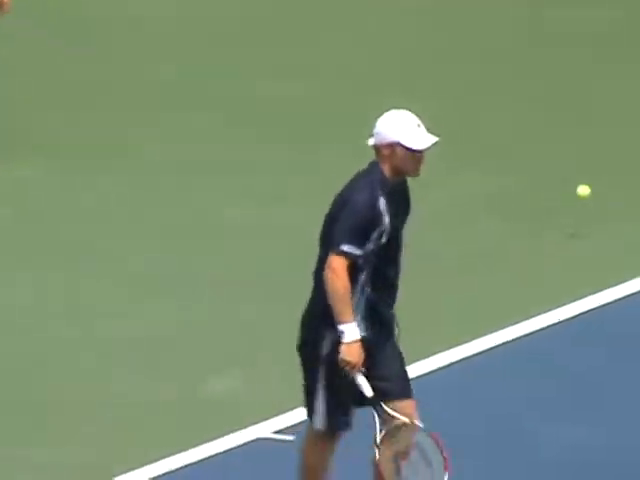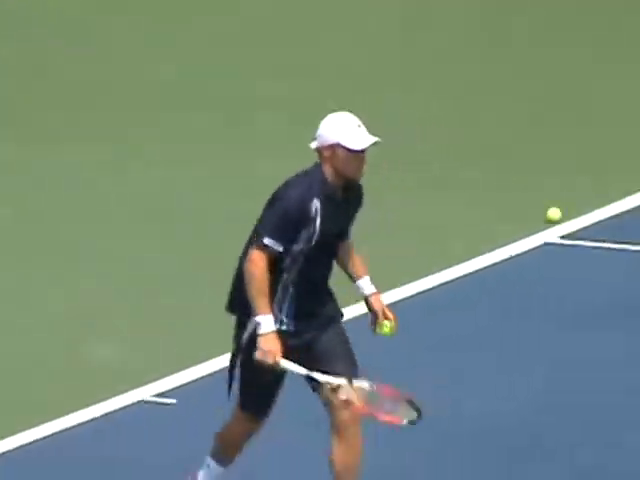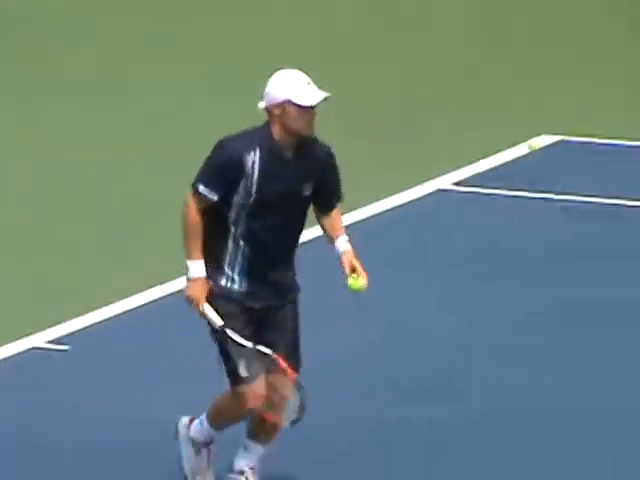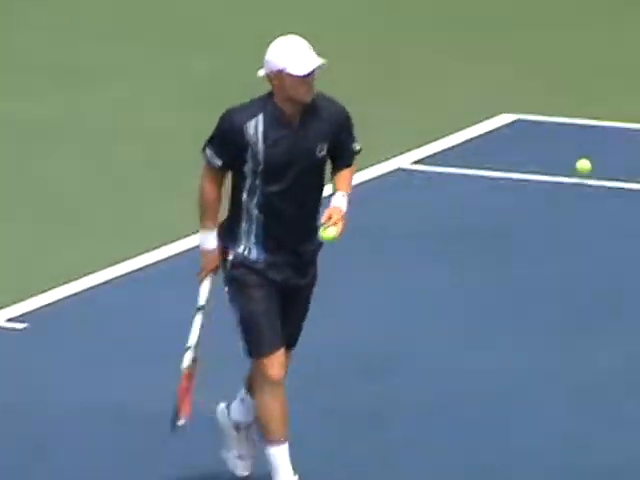
dt=0.2s
person 1, frame 1
left shoulder: (397, 188)
right shoulder: (363, 200)
right elbow: (334, 269)
right wrist: (349, 335)
left hip: (377, 324)
right hip: (338, 330)
left knee: (404, 416)
right knee: (327, 431)
person 1, frame 2
left shoulder: (351, 193)
right shoulder: (296, 199)
right elbow: (256, 260)
left wrist: (368, 289)
right wrist: (266, 329)
left hip: (320, 316)
right hip: (273, 322)
left knee: (349, 408)
right knee: (252, 416)
person 1, frame 3
left shoulder: (319, 157)
right shoulder: (236, 153)
left elbow: (329, 209)
right elbow: (195, 206)
left wrist: (345, 248)
right wrist: (197, 273)
left hip: (279, 283)
right hip: (231, 285)
right knee: (249, 397)
right ankle: (196, 433)
person 1, frame 4
left shoulder: (333, 117)
right shoulder: (241, 123)
left elbow: (345, 166)
right elbow: (211, 175)
left wrist: (340, 200)
right wrist: (210, 240)
left hip: (302, 257)
right hip: (251, 258)
left knee: (278, 367)
right knee: (272, 369)
left ankle: (235, 417)
